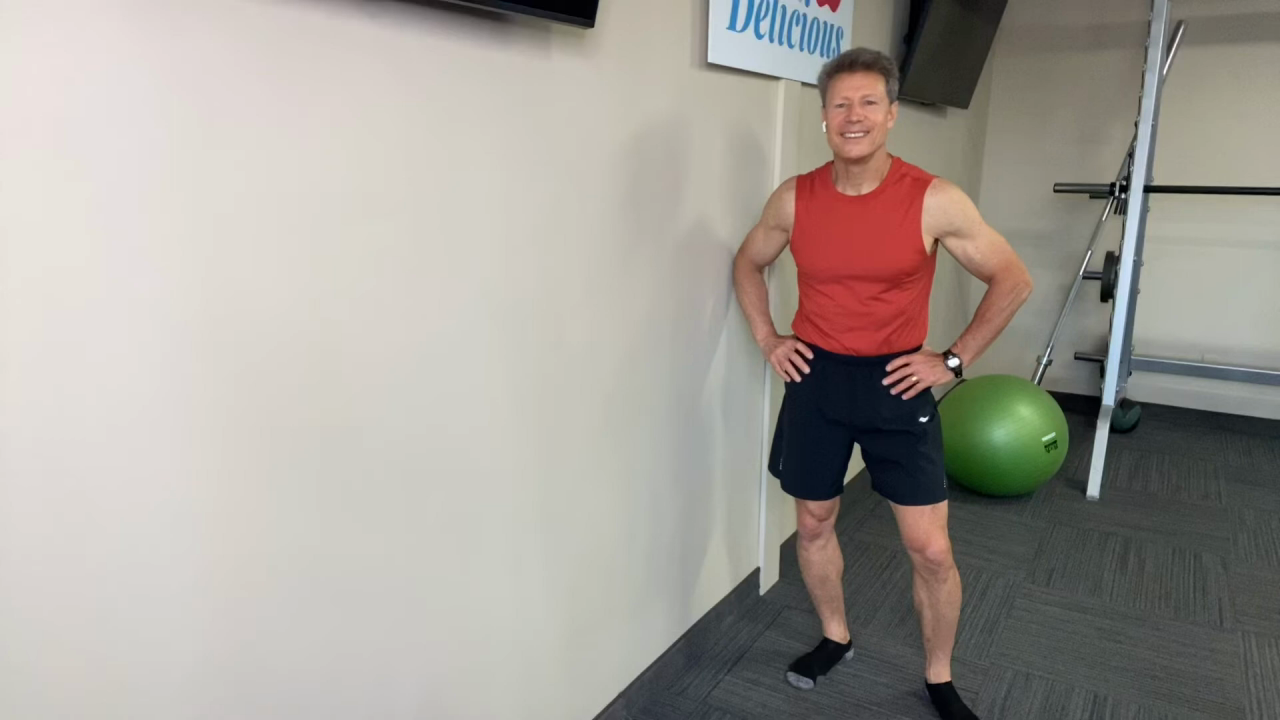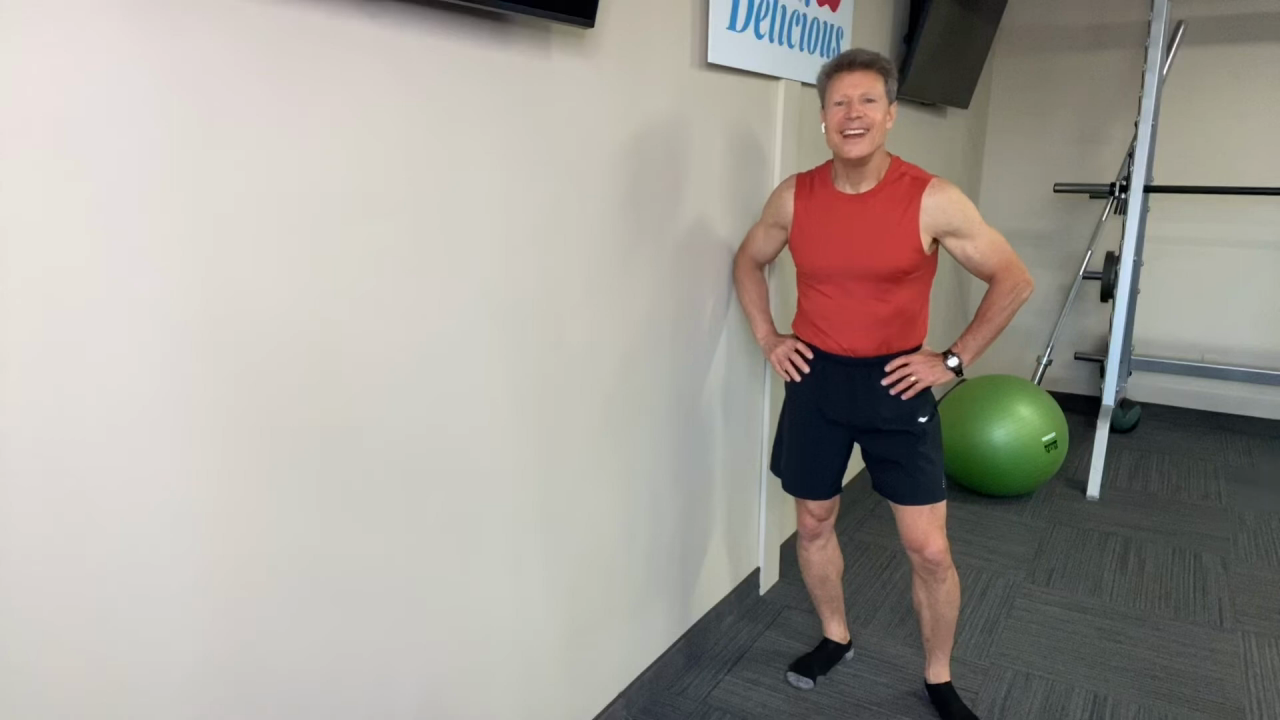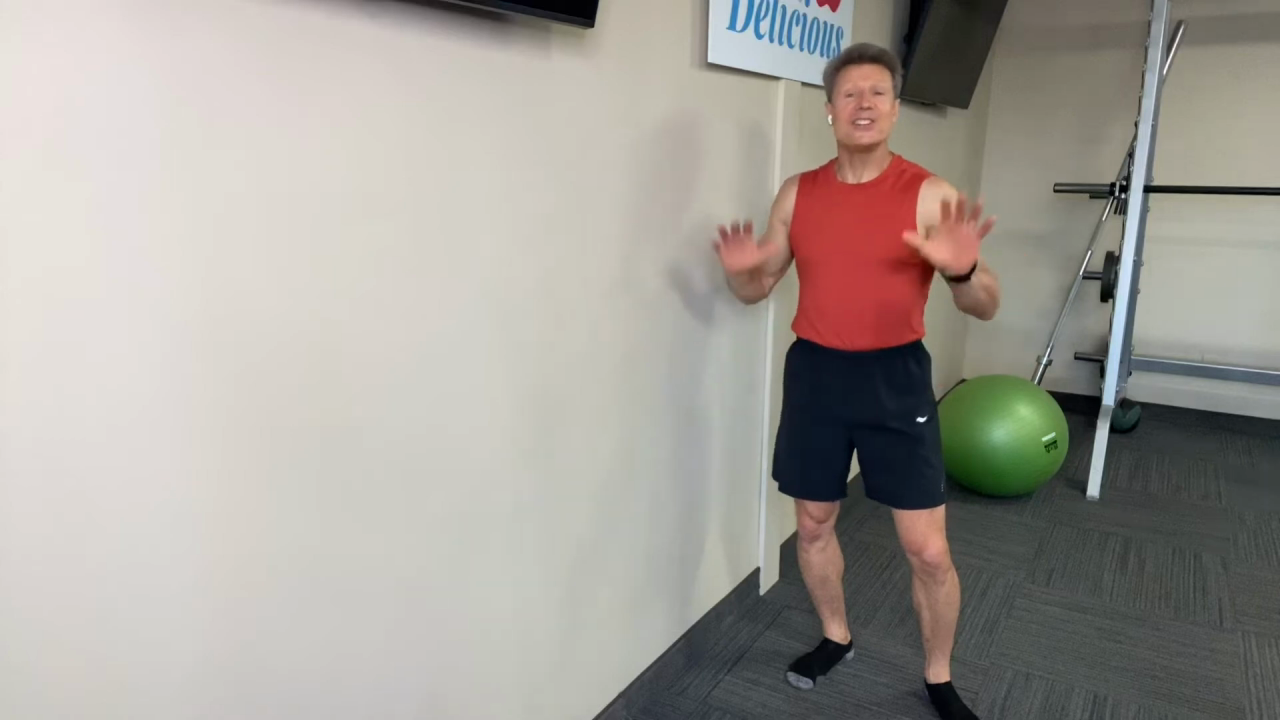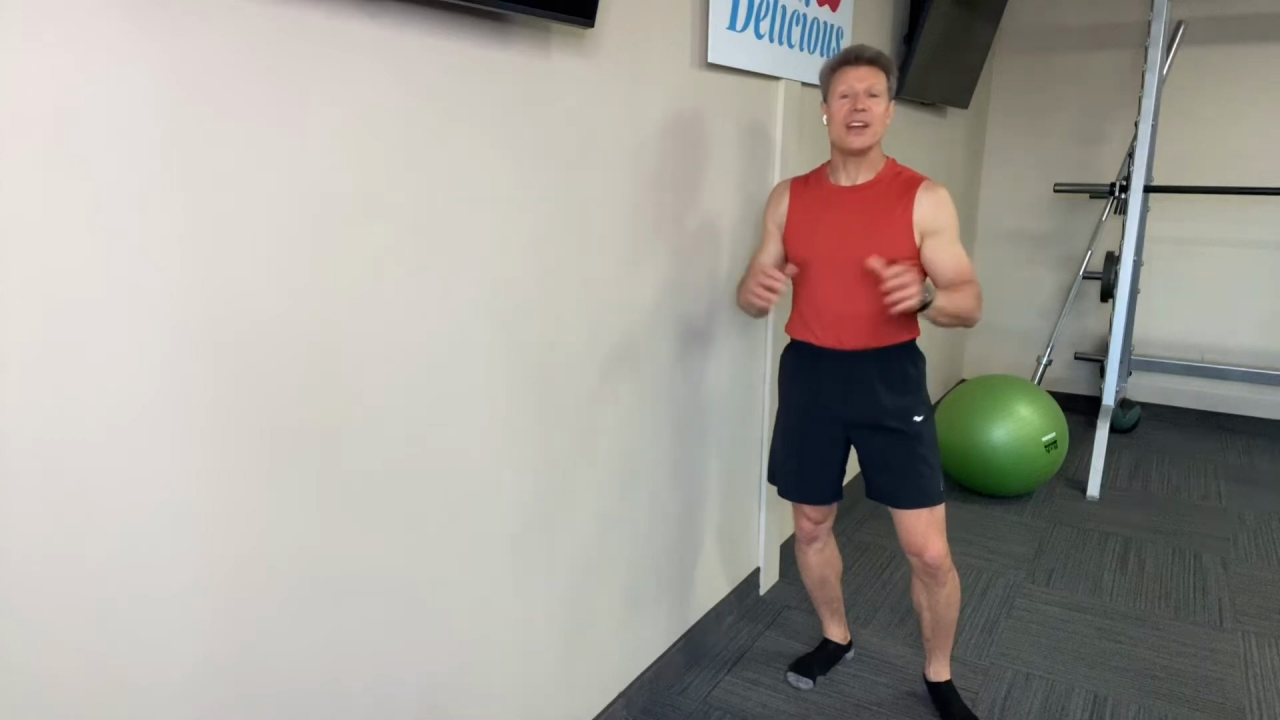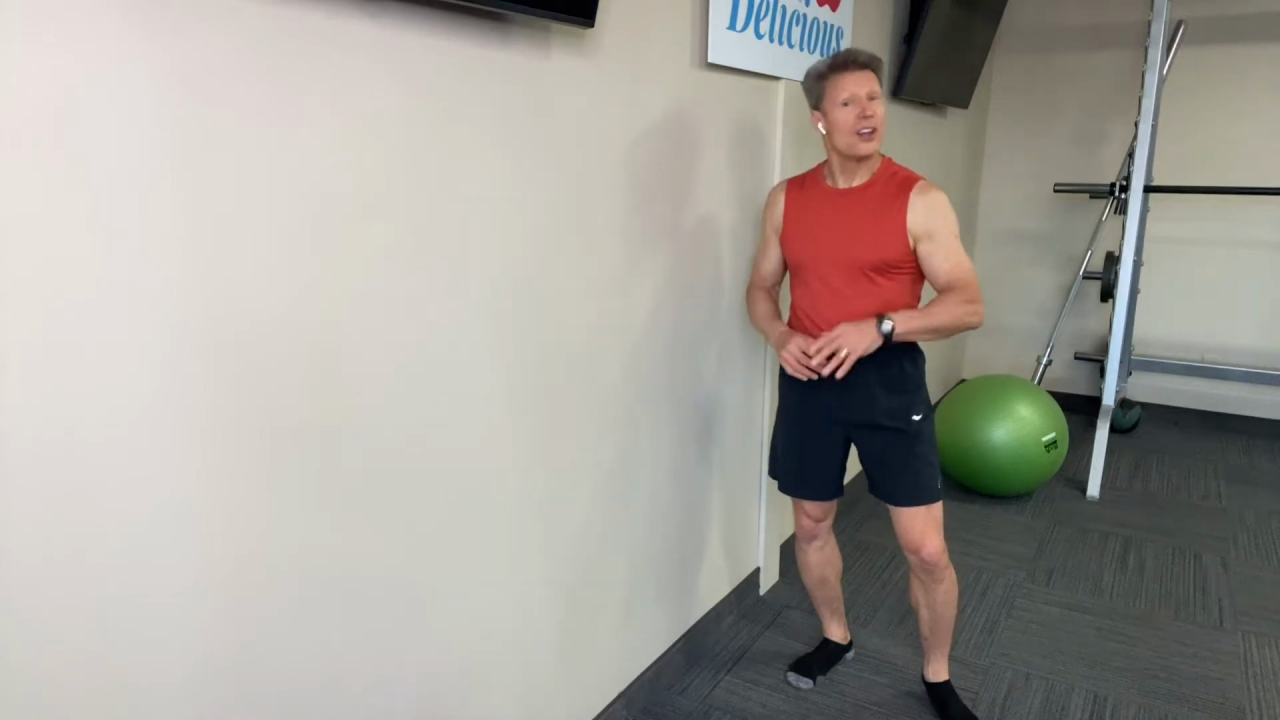
dt=0.4s
person 1, frame 1
left shoulder: (935, 200)
right shoulder: (793, 198)
left elbow: (1012, 281)
right elbow: (748, 264)
left wrist: (954, 359)
right wrist: (767, 339)
left hip: (896, 383)
right hip: (816, 378)
left knee: (931, 549)
right knee: (813, 522)
right ankle: (835, 636)
person 1, frame 2
left shoulder: (933, 200)
right shoulder: (793, 196)
left elbow: (1013, 280)
right elbow: (748, 261)
left wrist: (954, 359)
right wrist: (767, 337)
left hip: (896, 383)
right hip: (815, 378)
left knee: (928, 549)
right knee: (813, 522)
right ankle: (835, 637)
person 1, frame 3
left shoulder: (928, 193)
right shoulder: (798, 193)
left elbow: (984, 305)
right elbow: (762, 284)
left wrist: (961, 269)
right wrist: (742, 270)
left hip: (895, 378)
right hip: (814, 373)
left knee: (928, 550)
right knee: (813, 523)
right ankle: (835, 636)
person 1, frame 4
left shoulder: (925, 198)
right shoulder: (789, 197)
left elbow: (968, 308)
right elbow: (757, 298)
left wrist: (922, 294)
right wrist: (754, 290)
left hip: (890, 378)
right hip: (809, 374)
left knee: (930, 552)
right knee: (810, 526)
right ankle: (836, 637)
person 1, frame 5
left shoulder: (920, 199)
right shoulder: (786, 198)
left elbow: (967, 304)
right elbow: (760, 288)
left wrist: (878, 329)
right wrist: (781, 338)
left hip: (889, 378)
right hip: (809, 380)
left knee: (926, 548)
right knee: (811, 523)
right ankle: (835, 636)
